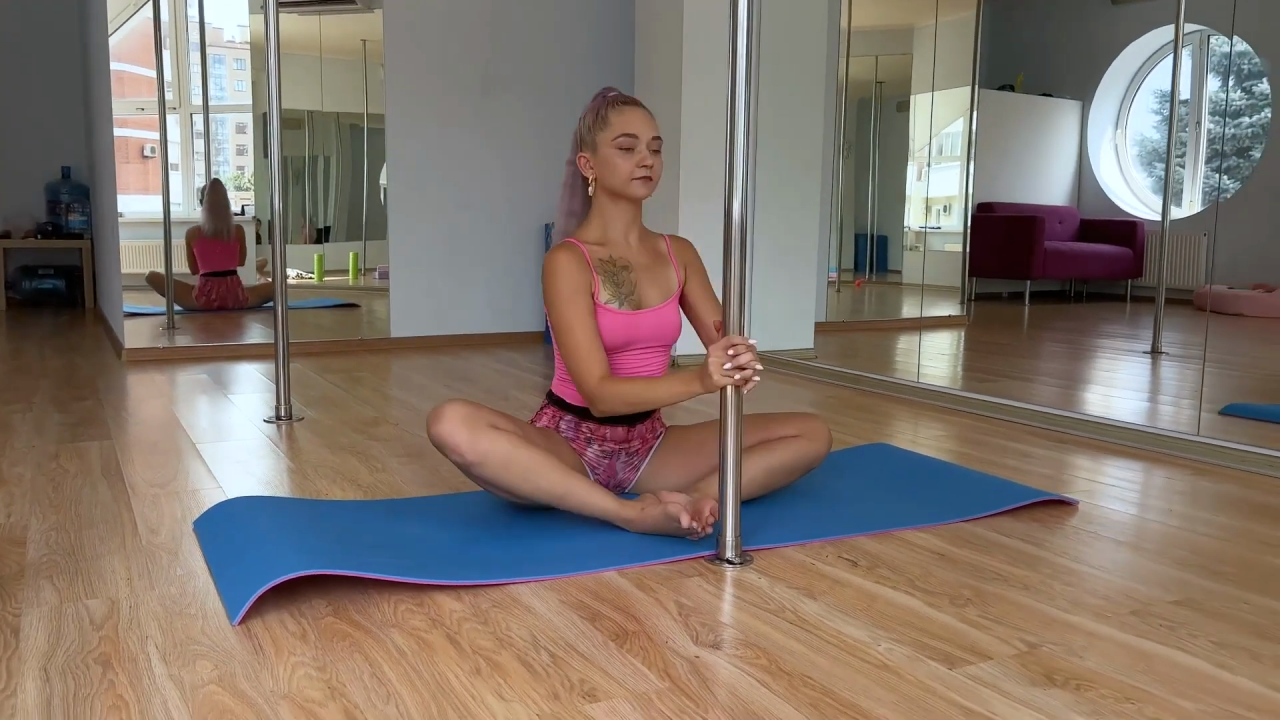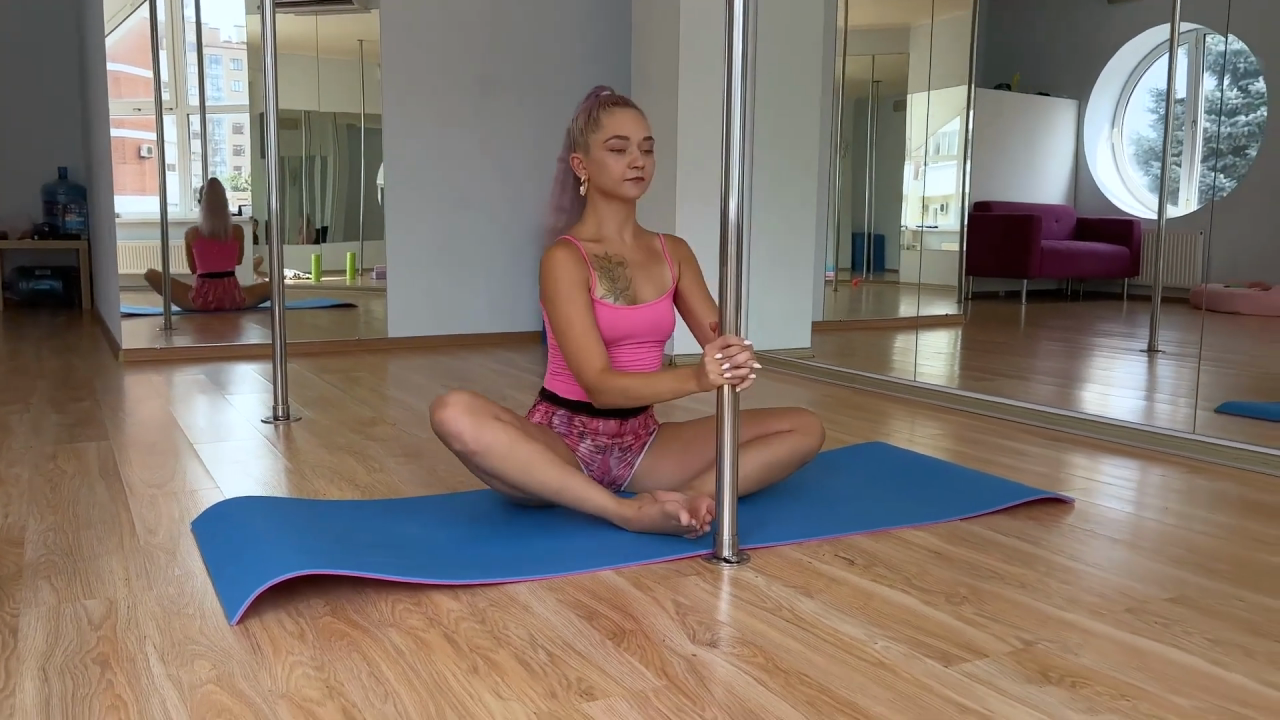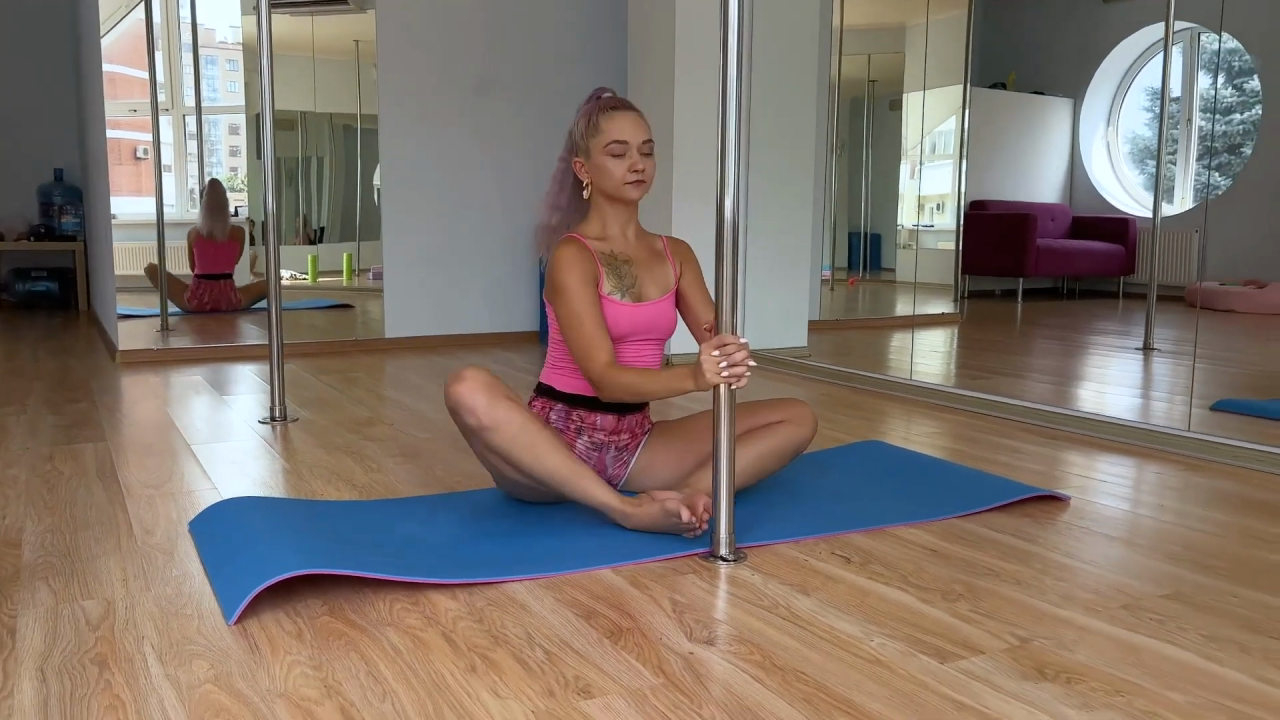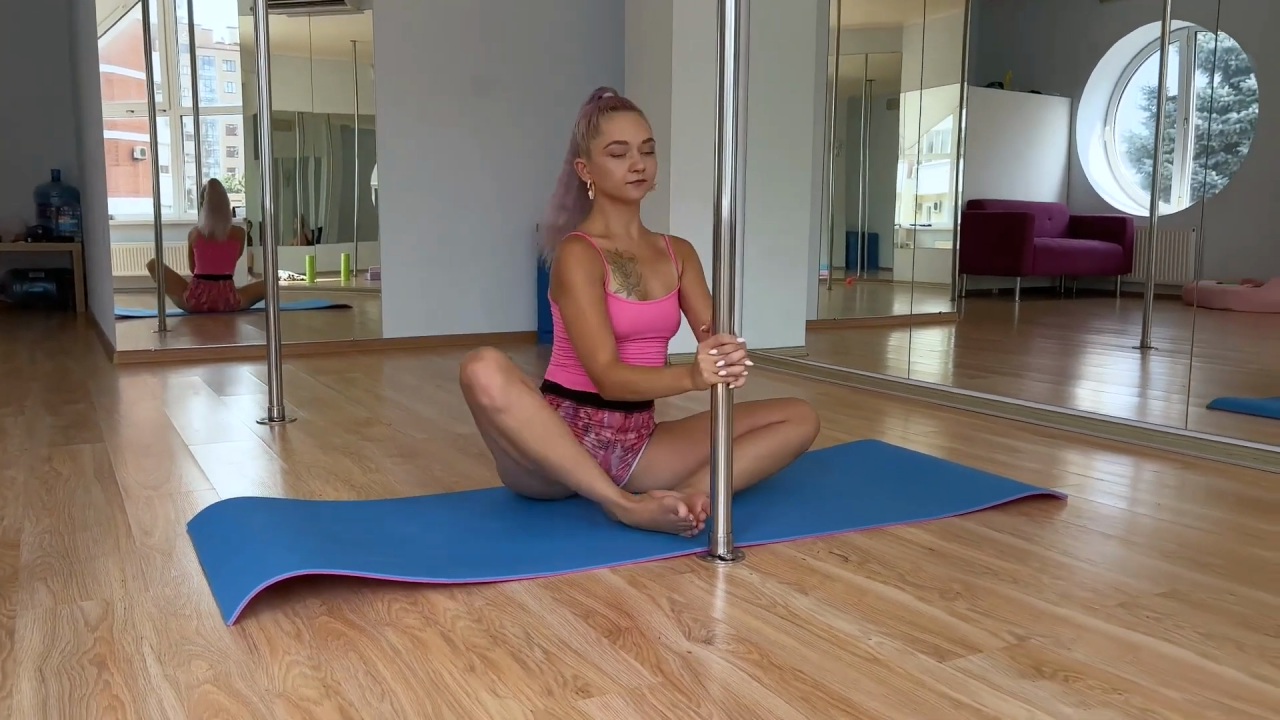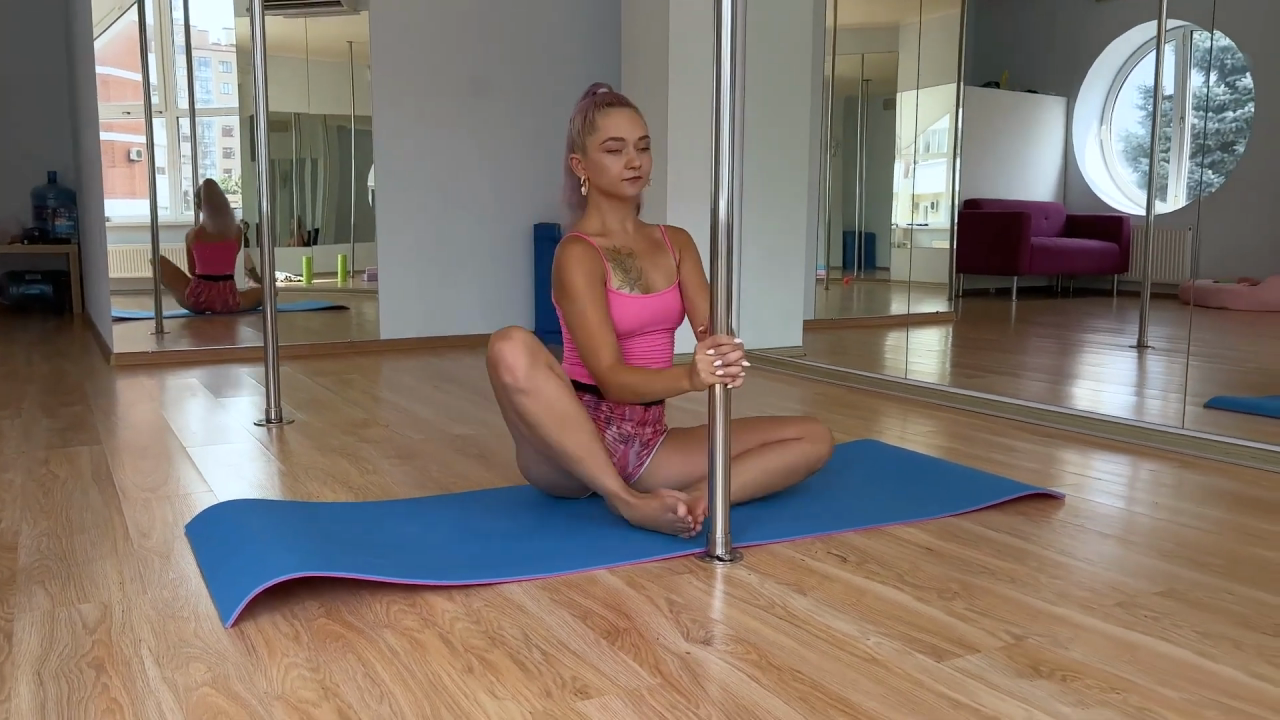
dt=0.1s
person 1, frame 1
left shoulder: (679, 254)
right shoulder: (568, 262)
left elbow: (724, 348)
right elbow: (598, 392)
left wrist: (737, 362)
right wrist: (698, 380)
left hip: (646, 446)
right hip: (567, 447)
left knee: (812, 435)
right knee: (450, 423)
right ankle: (630, 512)
person 1, frame 2
left shoulder: (674, 252)
right shoulder: (565, 258)
left elbow: (720, 347)
right elbow: (599, 384)
left wrist: (734, 360)
right wrist: (695, 377)
left hip: (640, 442)
right hip: (563, 442)
left knee: (805, 429)
right knee: (453, 413)
right ankle: (627, 510)
person 1, frame 3
left shoulder: (675, 254)
right shoulder: (571, 257)
left elbow: (716, 342)
right elbow: (606, 378)
left wrist: (727, 359)
right wrist: (691, 377)
left hip: (634, 443)
right hip: (557, 442)
left knee: (797, 418)
right knee: (467, 388)
right ankle: (624, 508)
person 1, frame 4
left shoulder: (678, 253)
right shoulder: (578, 254)
left elbow: (715, 342)
right elbow: (607, 375)
left wrist: (727, 358)
right wrist: (689, 376)
left hip: (639, 443)
right hip: (564, 440)
left knee: (800, 419)
right knee: (484, 369)
left ankle: (687, 495)
right ankle: (625, 504)
person 1, frame 5
left shoulder: (676, 243)
right shoulder: (577, 253)
left elbow: (711, 332)
right elbow: (610, 376)
left wrist: (718, 356)
right wrist: (688, 377)
left hip: (645, 442)
right hip: (575, 444)
left knee: (815, 439)
right knee: (511, 347)
left ankle: (679, 500)
right ankle: (626, 499)
